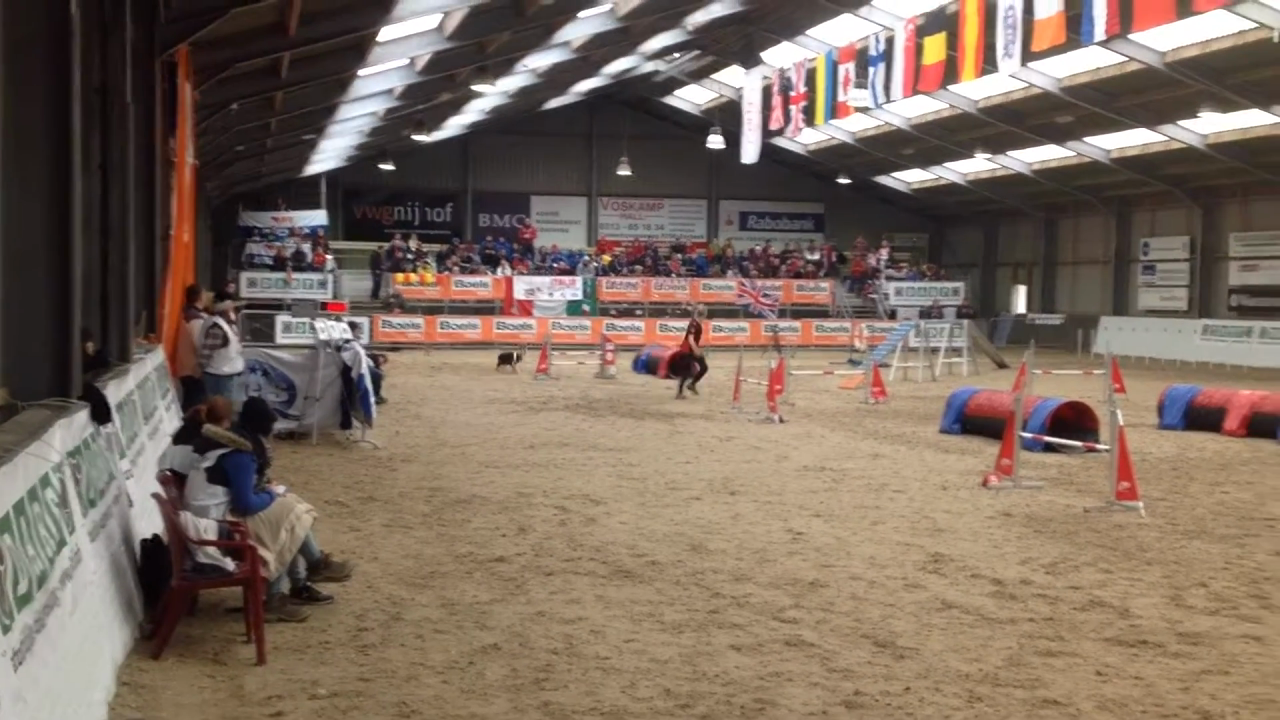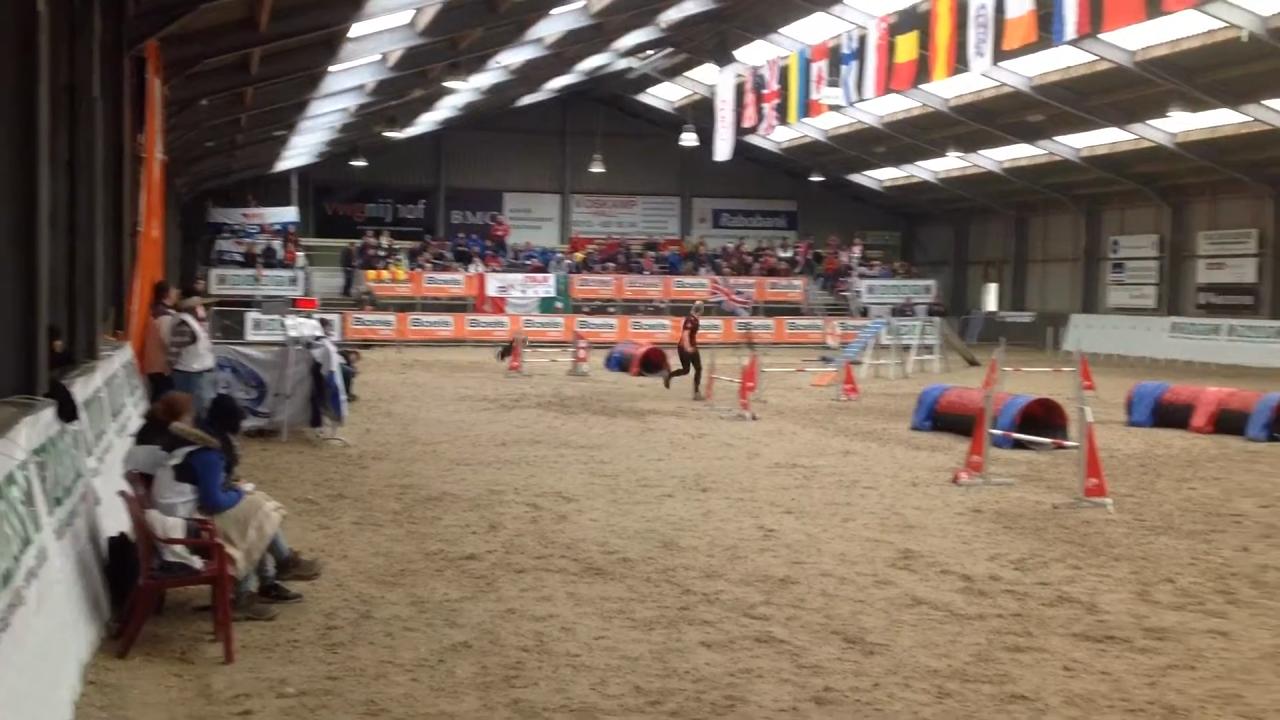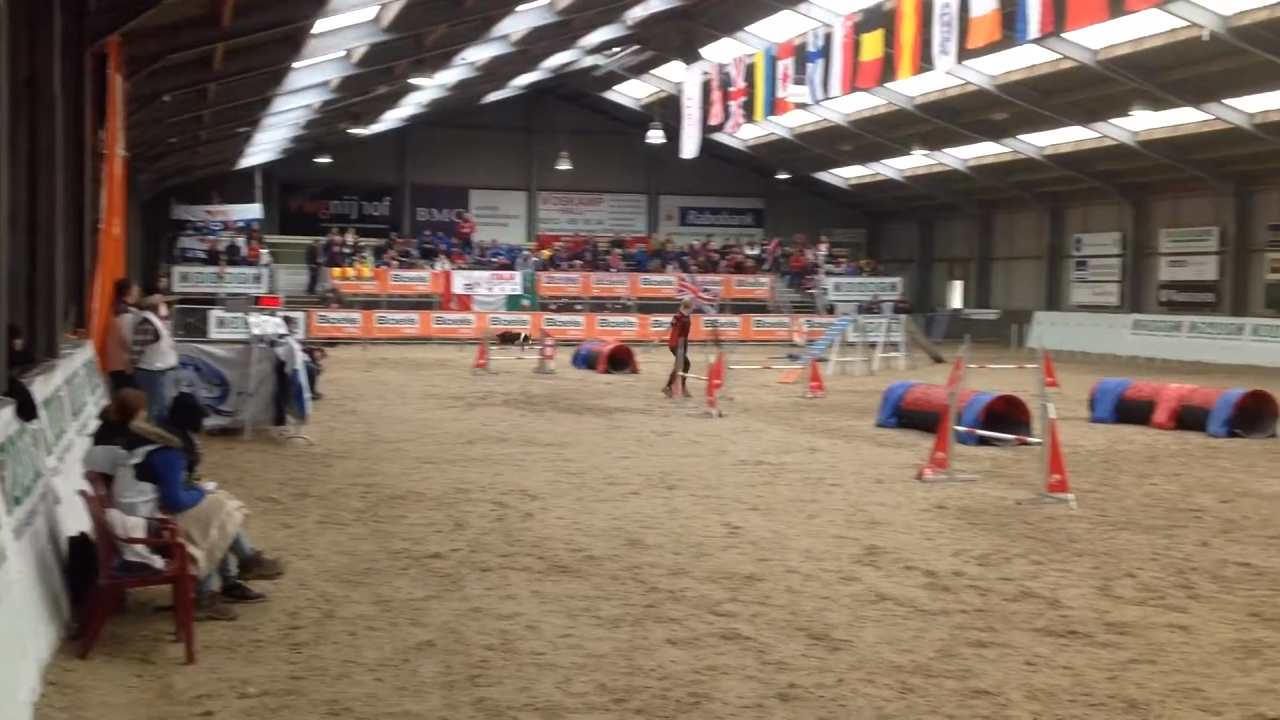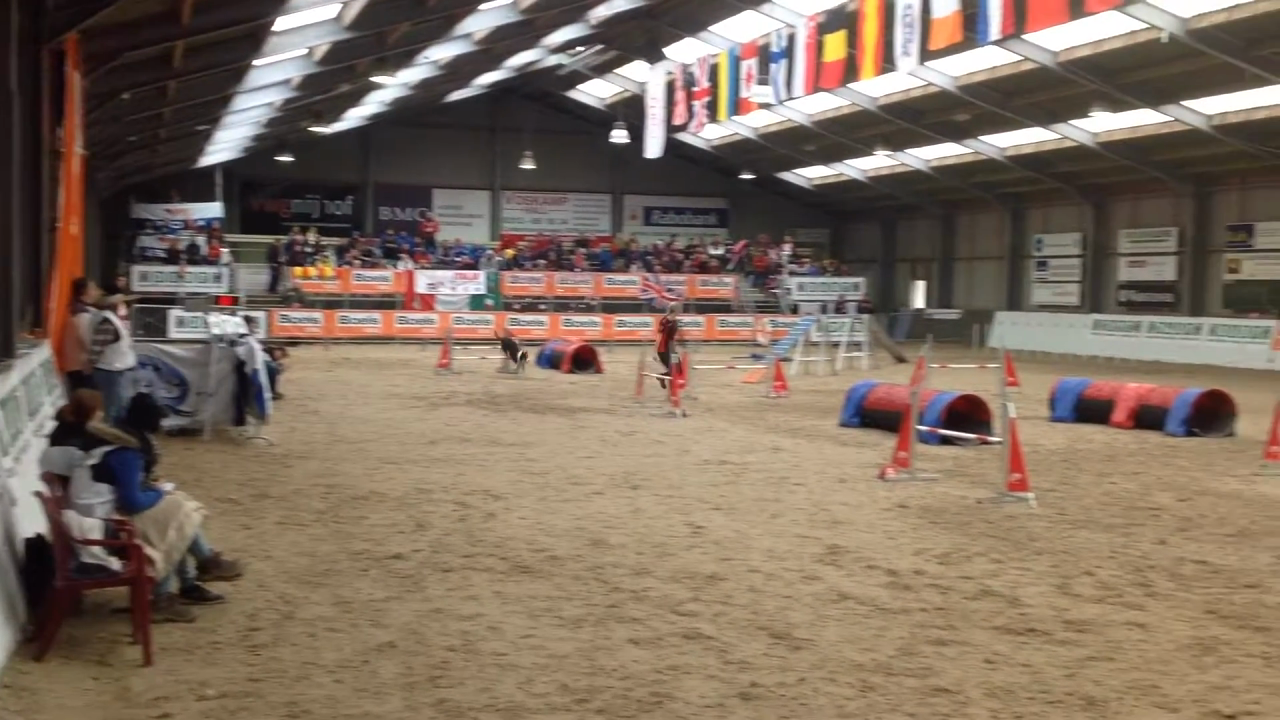
dt=0.2s
person 1, frame 1
left shoulder: (230, 441)
right shoulder: (240, 454)
right elbow: (245, 504)
left wrist: (265, 490)
right wrist: (271, 495)
left hip: (216, 512)
right hip: (220, 521)
left knee: (287, 513)
right knee: (291, 516)
left ankle: (298, 587)
right ankle: (317, 565)
person 1, frame 2
left shoulder: (197, 438)
right shoulder: (209, 452)
right elbow: (213, 503)
left wrist: (234, 489)
right wrist: (240, 493)
left hip: (184, 510)
right hip: (190, 518)
left knee: (255, 508)
right knee: (261, 514)
left ankle: (261, 587)
right ankle: (285, 563)
person 1, frame 3
left shoulder: (150, 437)
right shoulder: (170, 451)
right elbow: (175, 502)
left wrist: (196, 488)
right wrist: (202, 492)
left hip: (144, 511)
right hip: (152, 517)
left knee: (217, 508)
right knee: (222, 512)
right ankle: (248, 562)
person 1, frame 4
left shoulder: (109, 437)
right shoulder: (127, 452)
right elbow: (134, 502)
left wrist: (155, 489)
right wrist: (161, 494)
left hip: (100, 515)
left knee: (179, 514)
right knee: (182, 514)
left ankle: (187, 586)
